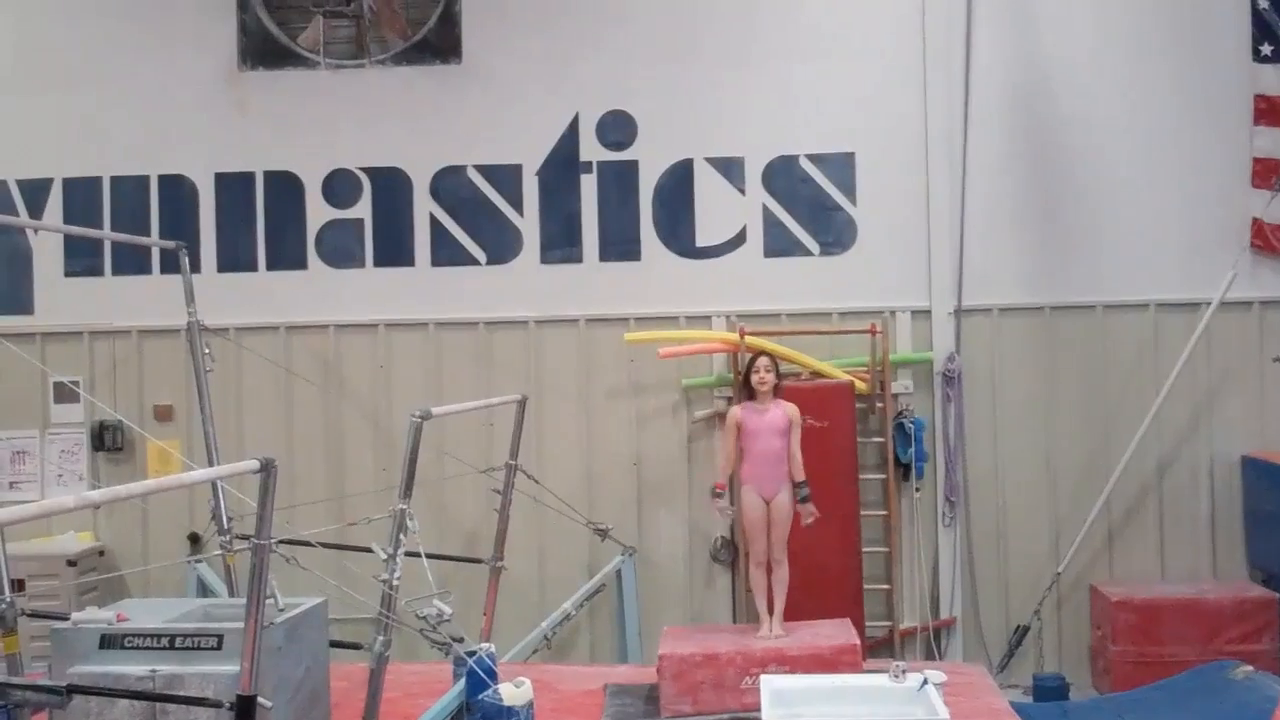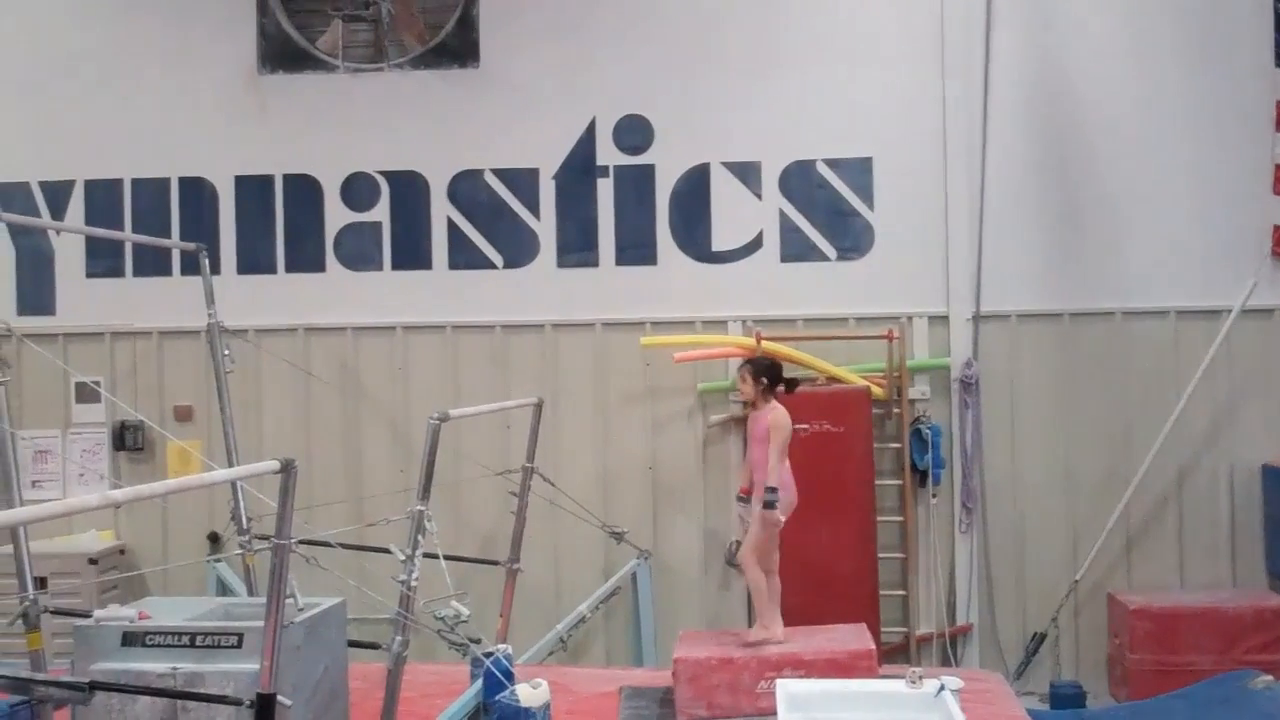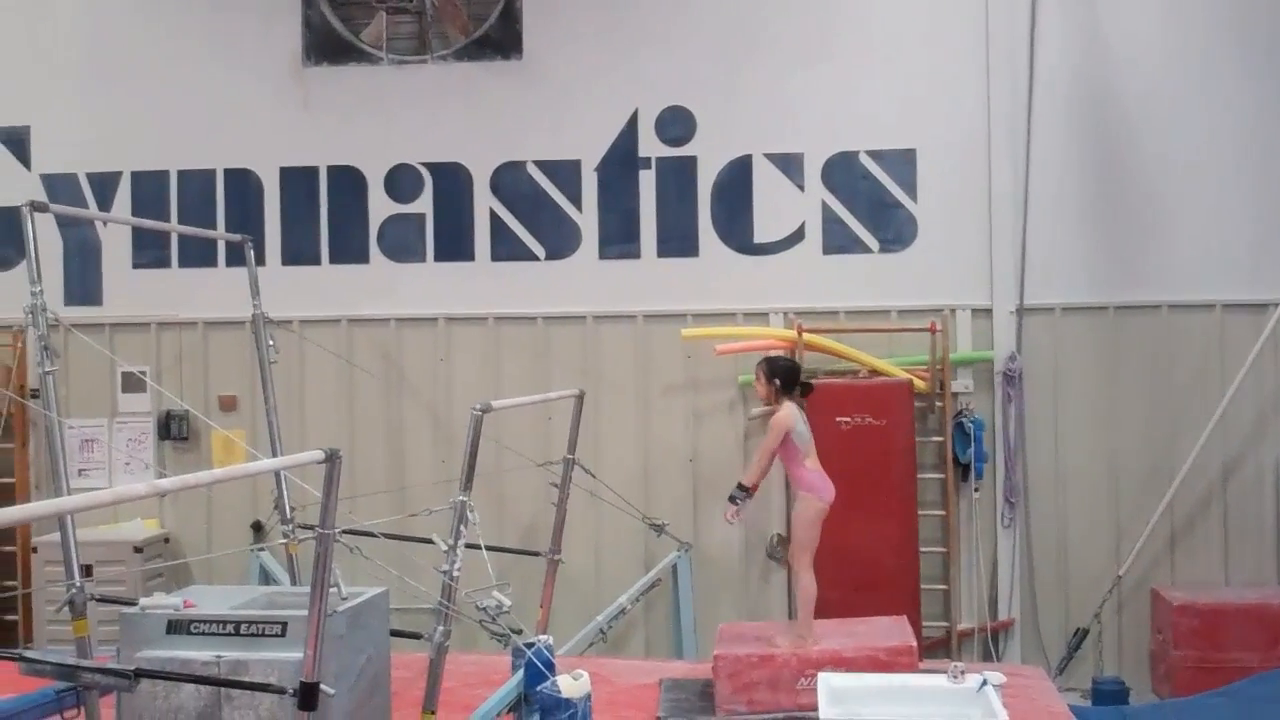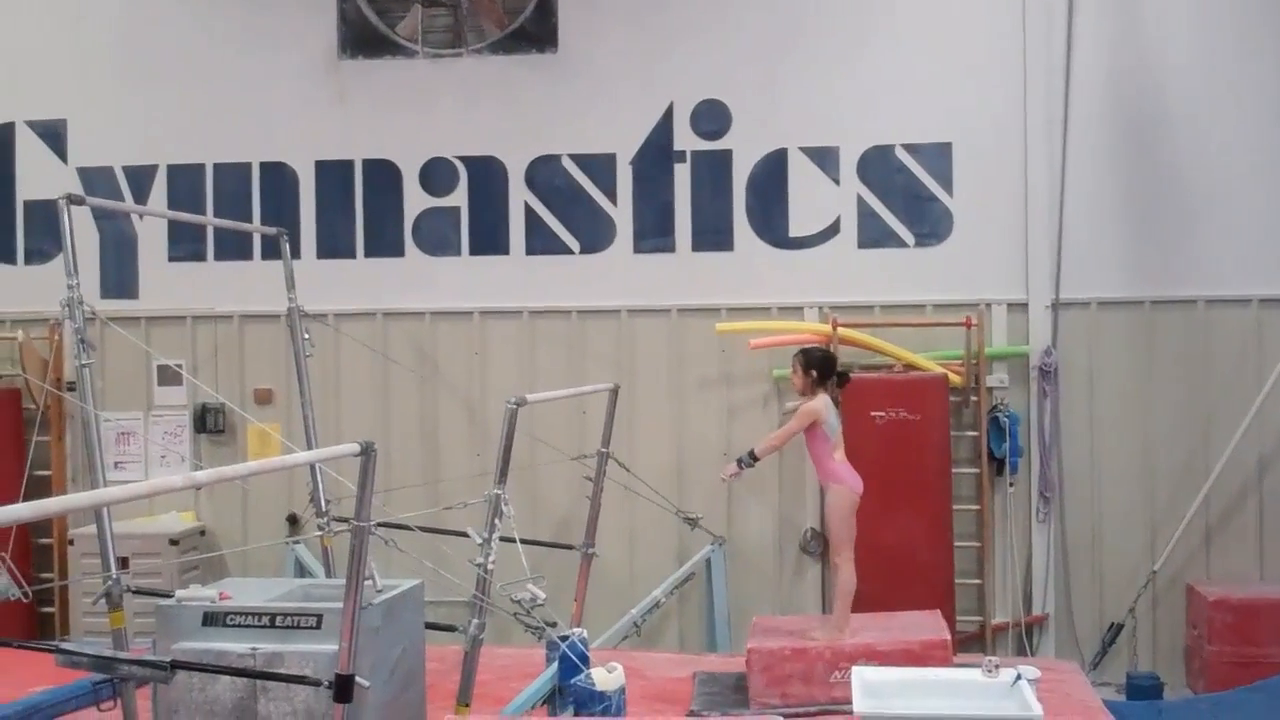
dt=0.7s
person 1, frame 1
left shoulder: (789, 410)
right shoulder: (738, 413)
left elbow: (795, 455)
right elbow: (729, 456)
left wrist: (804, 496)
right wrist: (719, 492)
left hip: (782, 487)
right hip: (751, 488)
left knee: (778, 555)
right knee: (757, 557)
left ankle: (778, 618)
right ankle: (764, 620)
person 1, frame 2
left shoulder: (777, 415)
right shoulder: (754, 415)
left elbow: (774, 461)
left wrist: (770, 503)
right wrist: (744, 498)
left hip: (778, 493)
right hip: (762, 494)
left knee: (747, 556)
right knee: (768, 563)
left ankle: (766, 624)
right ankle: (775, 626)
person 1, frame 3
left shoulder: (782, 417)
right shoulder: (789, 411)
left elbow: (760, 461)
right elbow: (767, 460)
left wrist: (736, 498)
right wrist: (745, 495)
left hip: (811, 491)
right hip: (811, 489)
left knee: (802, 565)
right knee: (797, 562)
left ankle: (802, 634)
right ankle: (803, 629)
person 1, frame 4
left shoulder: (814, 407)
right shoulder: (821, 402)
left elbow: (777, 440)
right elbow: (781, 438)
left wrist: (741, 462)
right wrist: (745, 462)
left hip: (840, 484)
right hip: (838, 483)
left knee: (842, 557)
right knee: (837, 557)
left ankle: (839, 627)
right ankle: (837, 623)
